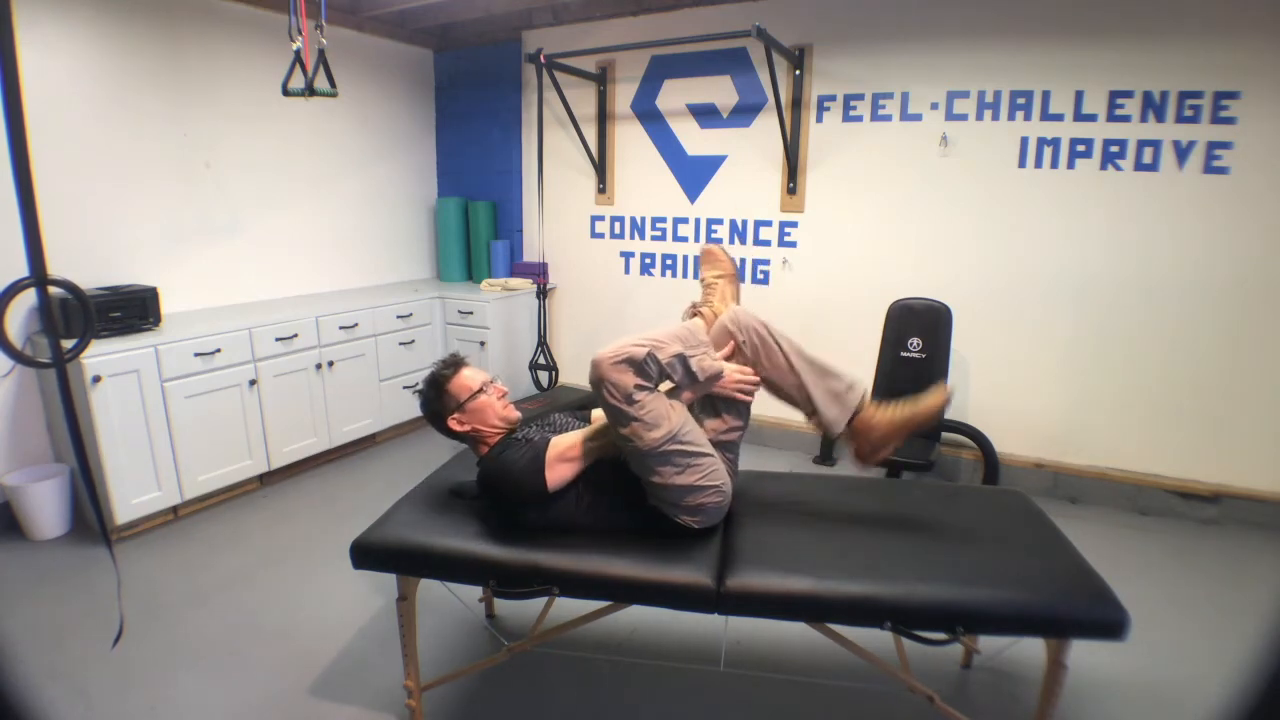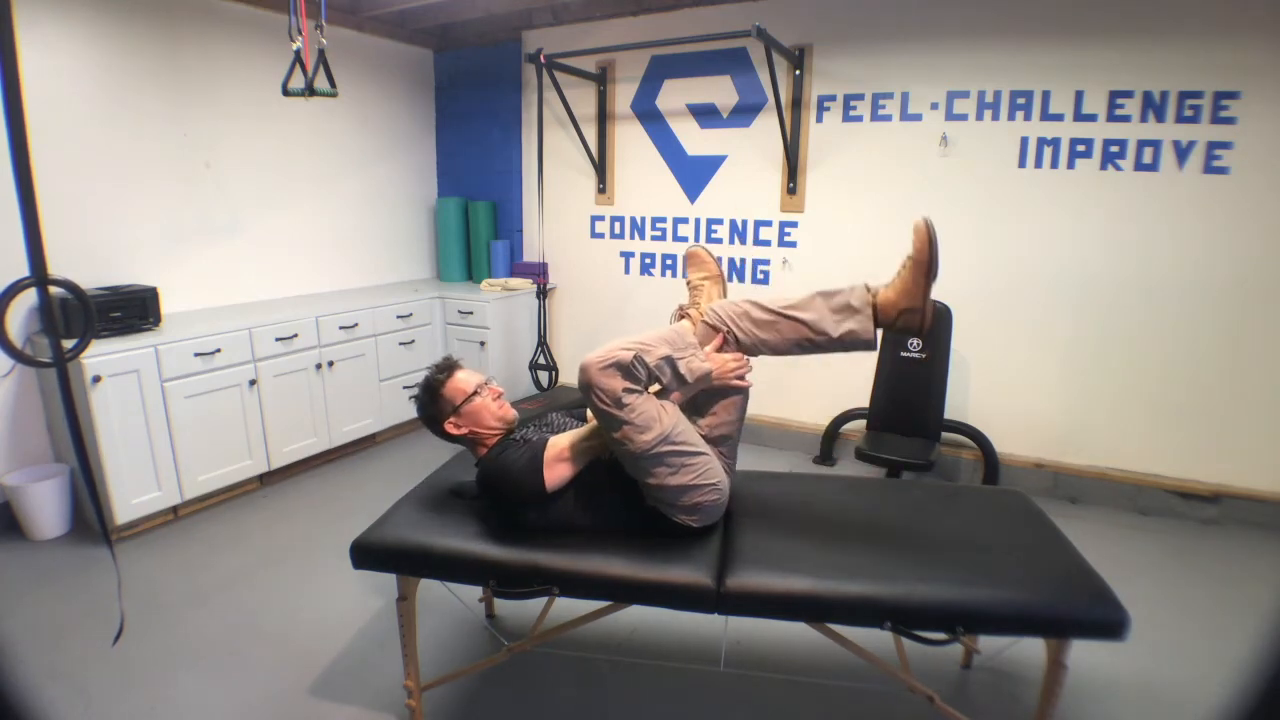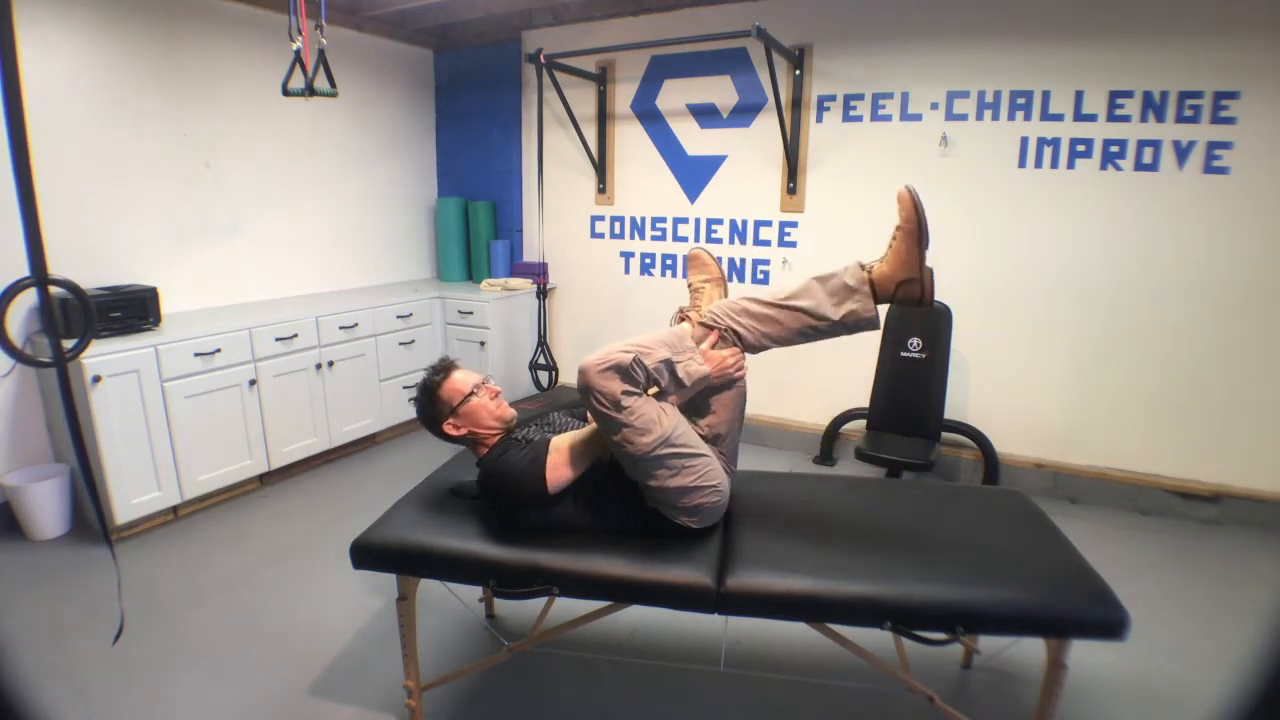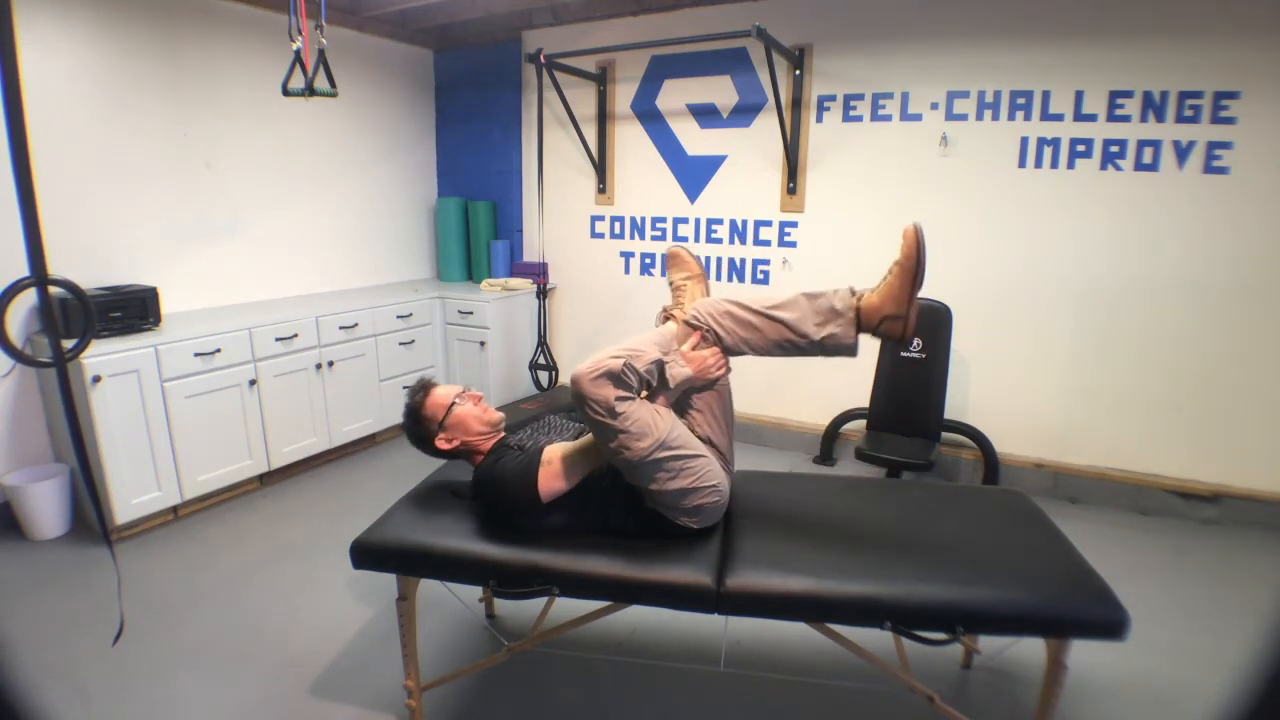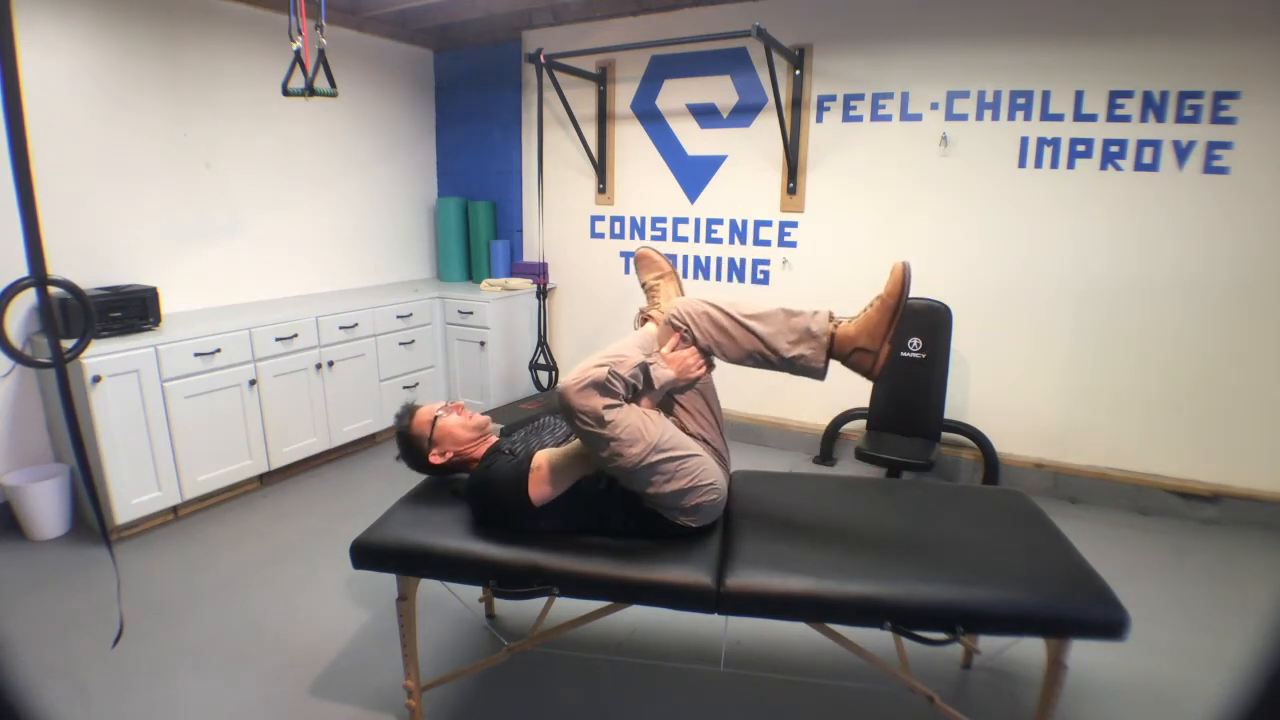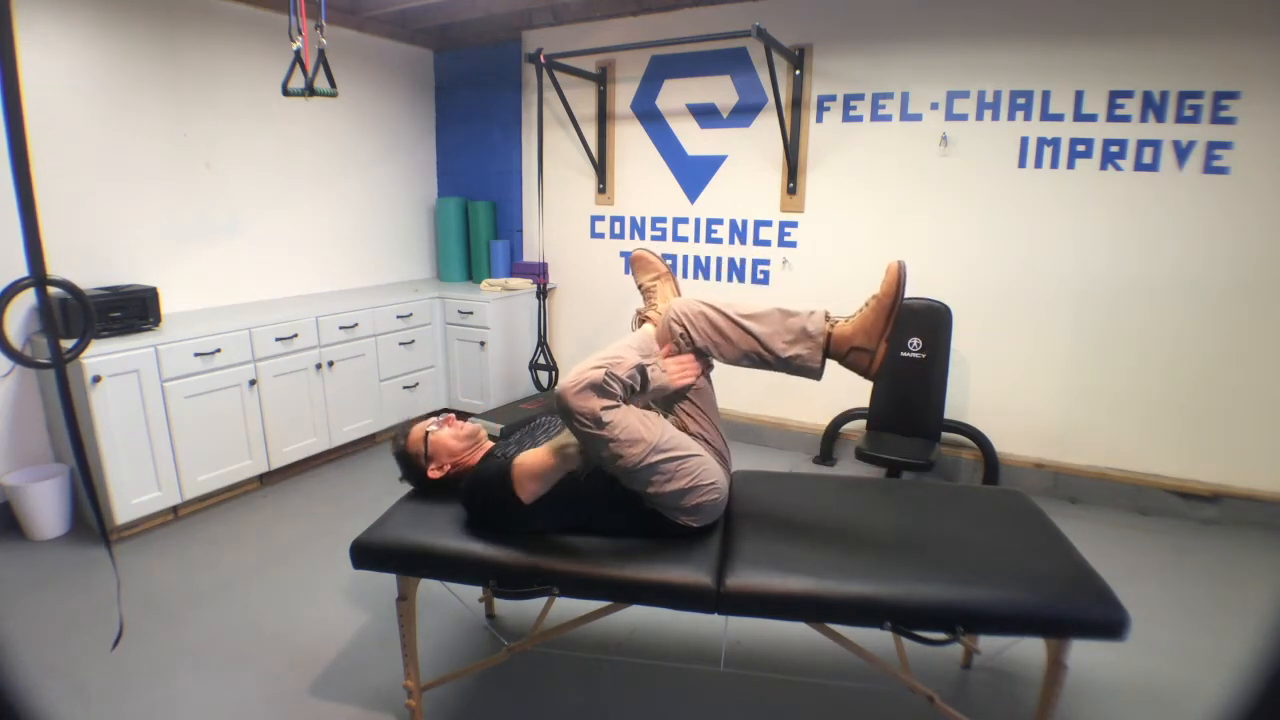
dt=0.3s
person 1, frame 1
left shoulder: (541, 429)
right shoulder: (503, 472)
left elbow: (618, 417)
right elbow: (602, 439)
left wrist: (697, 371)
right wrist: (700, 379)
left hip: (699, 462)
right hip: (694, 498)
left knee: (741, 327)
right knee: (612, 363)
left ankle: (862, 423)
right ankle: (710, 321)
person 1, frame 2
left shoulder: (534, 430)
right shoulder: (502, 473)
left elbow: (618, 418)
right elbow: (595, 441)
left wrist: (687, 369)
right wrist: (692, 375)
left hip: (698, 462)
right hip: (693, 496)
left knee: (732, 318)
right knee: (599, 368)
left ankle: (887, 305)
right ankle: (699, 323)
person 1, frame 3
left shoulder: (533, 430)
right shoulder: (502, 475)
left elbow: (615, 419)
right elbow: (597, 441)
left wrist: (686, 370)
right wrist: (693, 374)
left hip: (700, 461)
right hip: (693, 496)
left knee: (728, 322)
right knee: (600, 369)
left ankle: (882, 283)
right ankle: (699, 321)
person 1, frame 4
left shoulder: (528, 436)
right shoulder: (497, 480)
left elbow: (613, 425)
right elbow: (593, 453)
left wrist: (670, 367)
right wrist: (676, 376)
left hip: (695, 462)
right hip: (695, 493)
left knee: (708, 319)
right knee: (593, 376)
left ankle: (870, 311)
right ankle: (683, 319)
person 1, frame 5
left shoulder: (524, 438)
right shoulder: (491, 485)
left elbow: (596, 431)
right elbow: (584, 456)
left wrist: (651, 365)
right wrist: (659, 379)
left hip: (693, 457)
right hip: (692, 494)
left knee: (689, 314)
right knee: (580, 385)
left ankle: (843, 339)
right ankle: (661, 322)
person 1, frame 6
left shoulder: (518, 441)
right shoulder: (486, 488)
left elbow: (593, 433)
right elbow: (565, 455)
left wrist: (647, 369)
right wrist: (653, 381)
left hip: (696, 457)
right hip: (694, 493)
left knee: (687, 315)
right knee: (578, 387)
left ankle: (839, 339)
right ankle: (659, 325)
